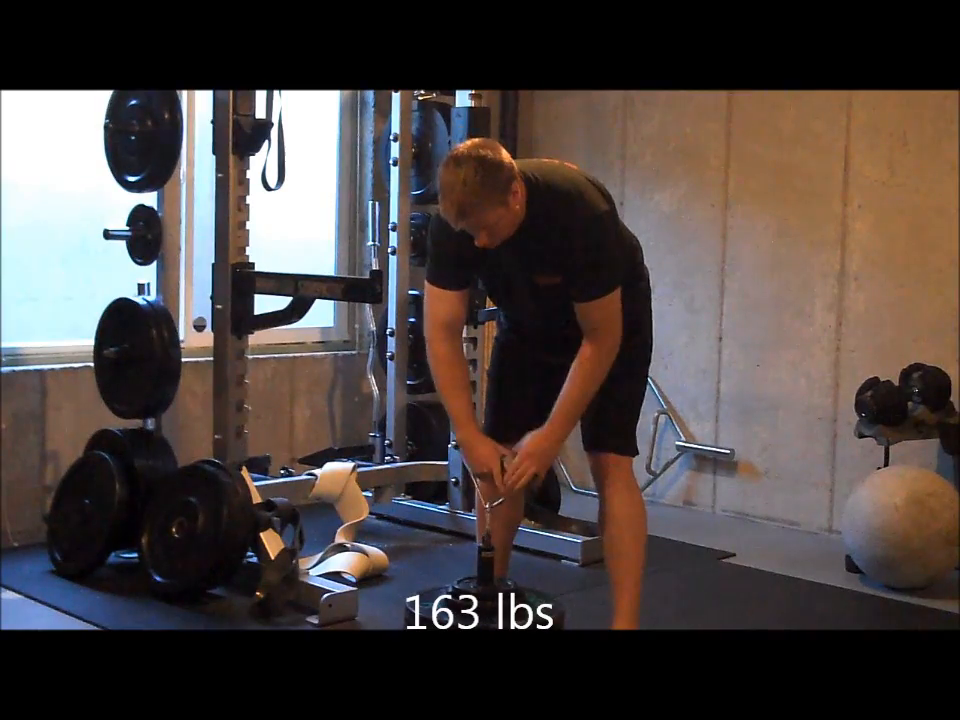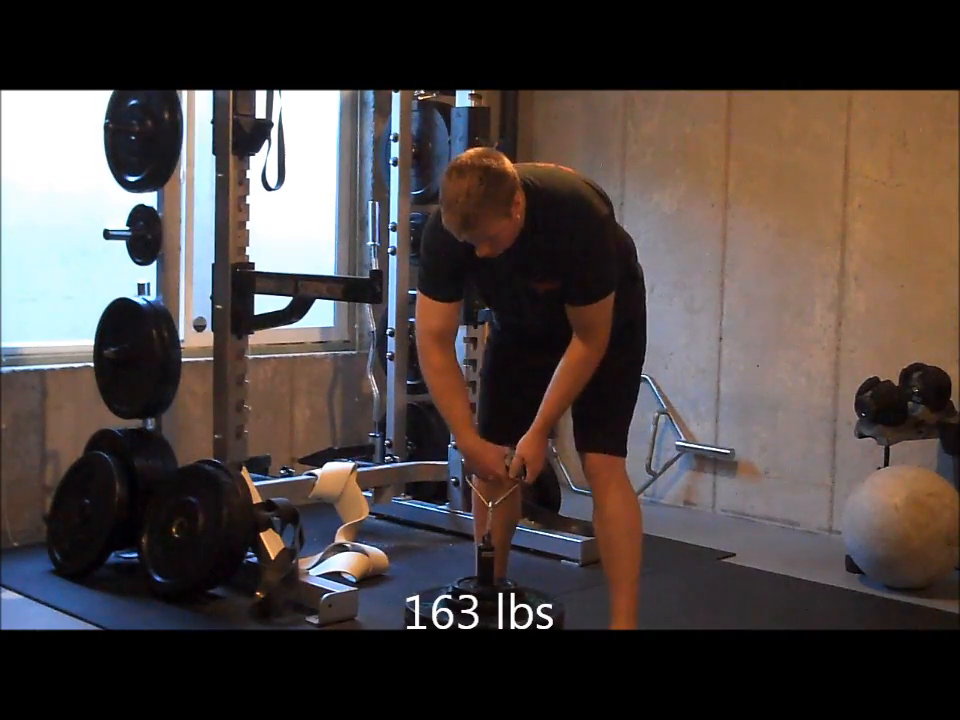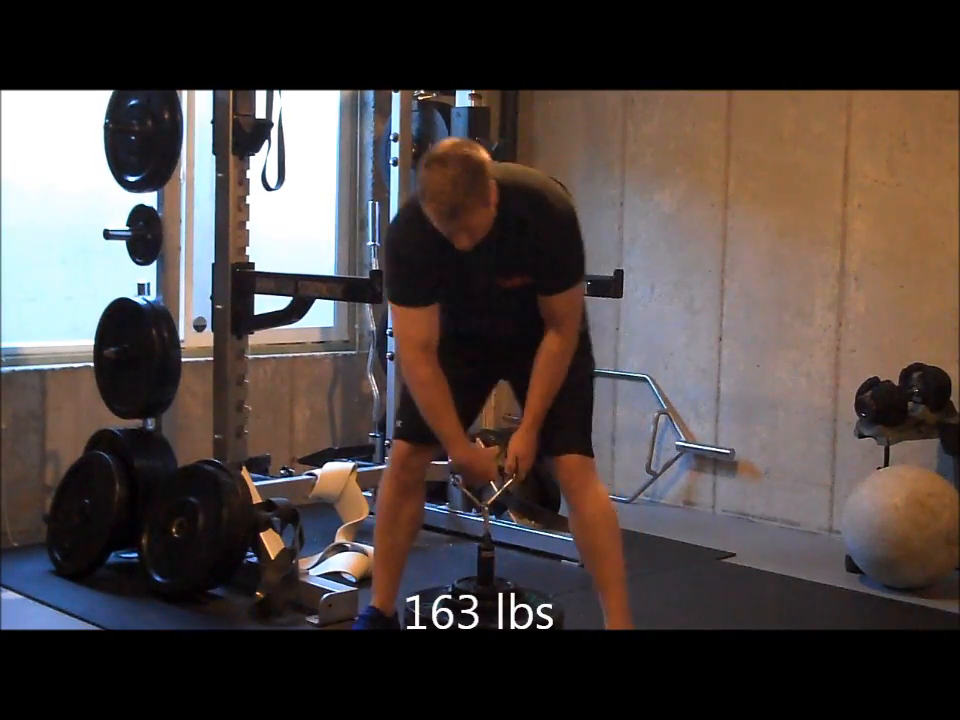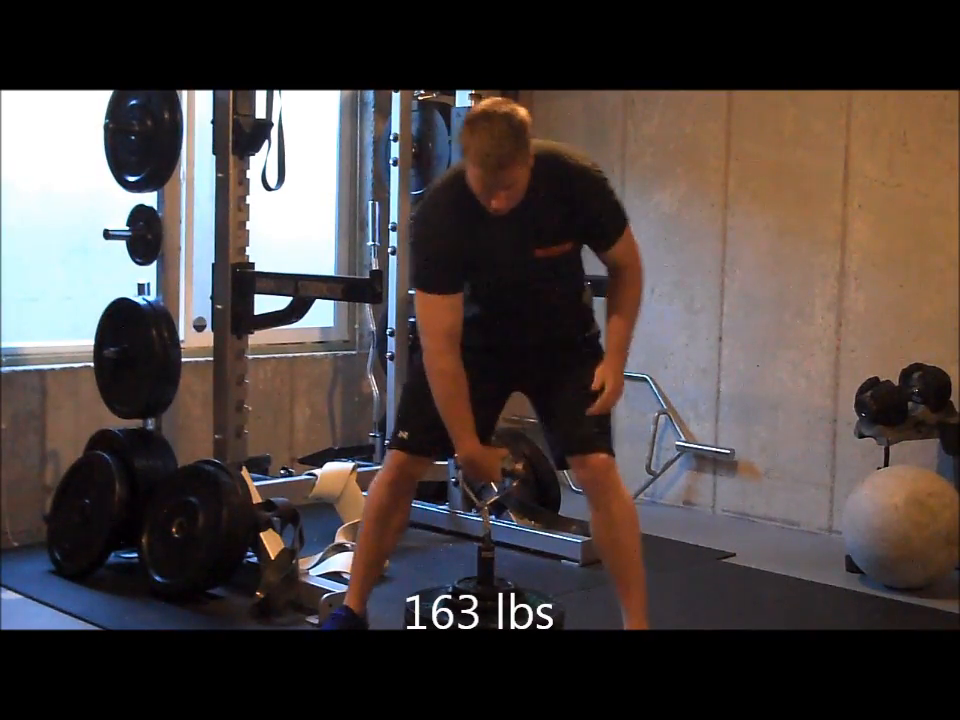
dt=0.7s
person 1, frame 1
left shoulder: (581, 213)
right shoulder: (451, 223)
left elbow: (601, 339)
right elbow: (443, 332)
left wrist: (553, 435)
right wrist: (468, 436)
left hip: (606, 323)
right hip: (526, 325)
left knee: (610, 465)
right knee: (495, 461)
left ankle: (626, 622)
person 1, frame 2
left shoulder: (579, 216)
right shoulder: (446, 229)
left elbow: (590, 338)
right elbow: (434, 342)
left wrist: (539, 431)
right wrist: (470, 442)
left hip: (602, 320)
right hip: (519, 323)
left knee: (602, 464)
right knee: (493, 461)
left ankle: (625, 621)
person 1, frame 3
left shoulder: (544, 209)
right shoulder: (409, 233)
left elbow: (563, 327)
right elbow: (417, 351)
left wrist: (530, 428)
right wrist: (458, 447)
left hip: (540, 336)
right hip: (460, 334)
left knee: (573, 468)
right knee: (406, 458)
left ankle: (619, 623)
right ankle: (381, 612)
person 1, frame 4
left shoulder: (577, 181)
right shoulder: (439, 213)
left elbow: (626, 266)
right elbow: (440, 344)
left wrist: (614, 358)
right wrist: (468, 447)
left hip: (560, 339)
right hip: (473, 336)
left knee: (597, 469)
right knee: (401, 465)
left ankle: (637, 625)
right ankle: (351, 610)
